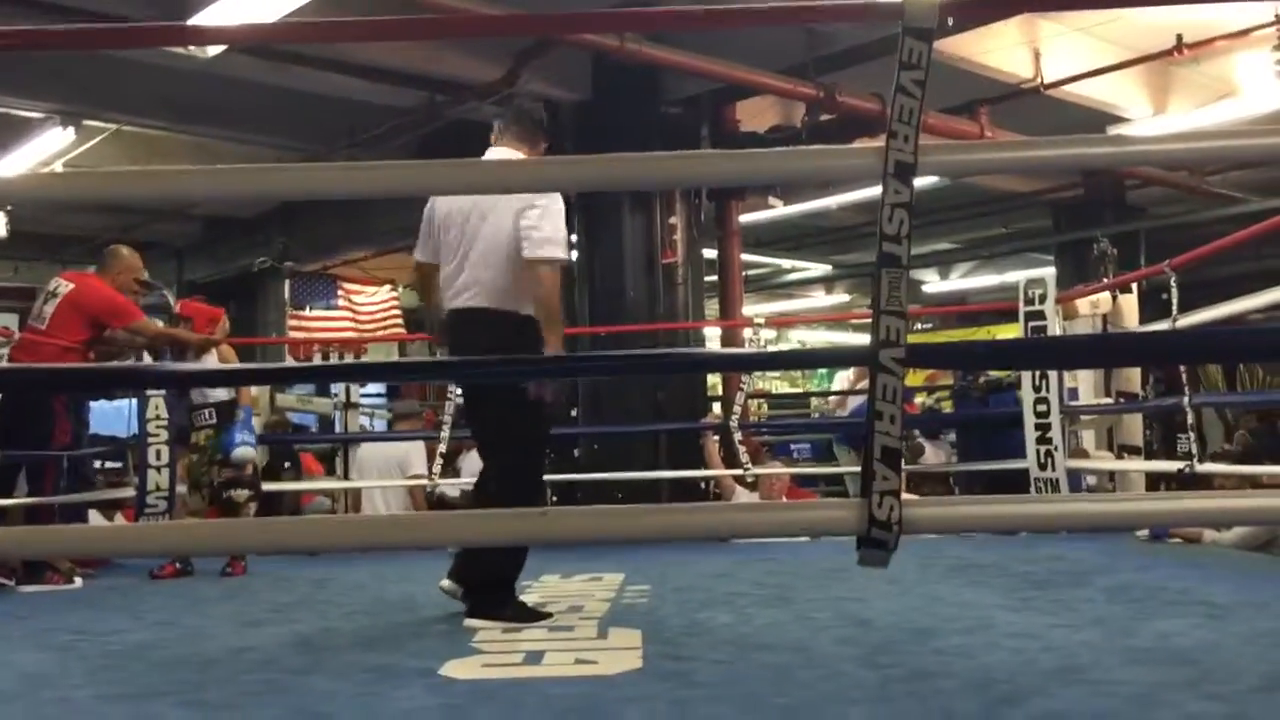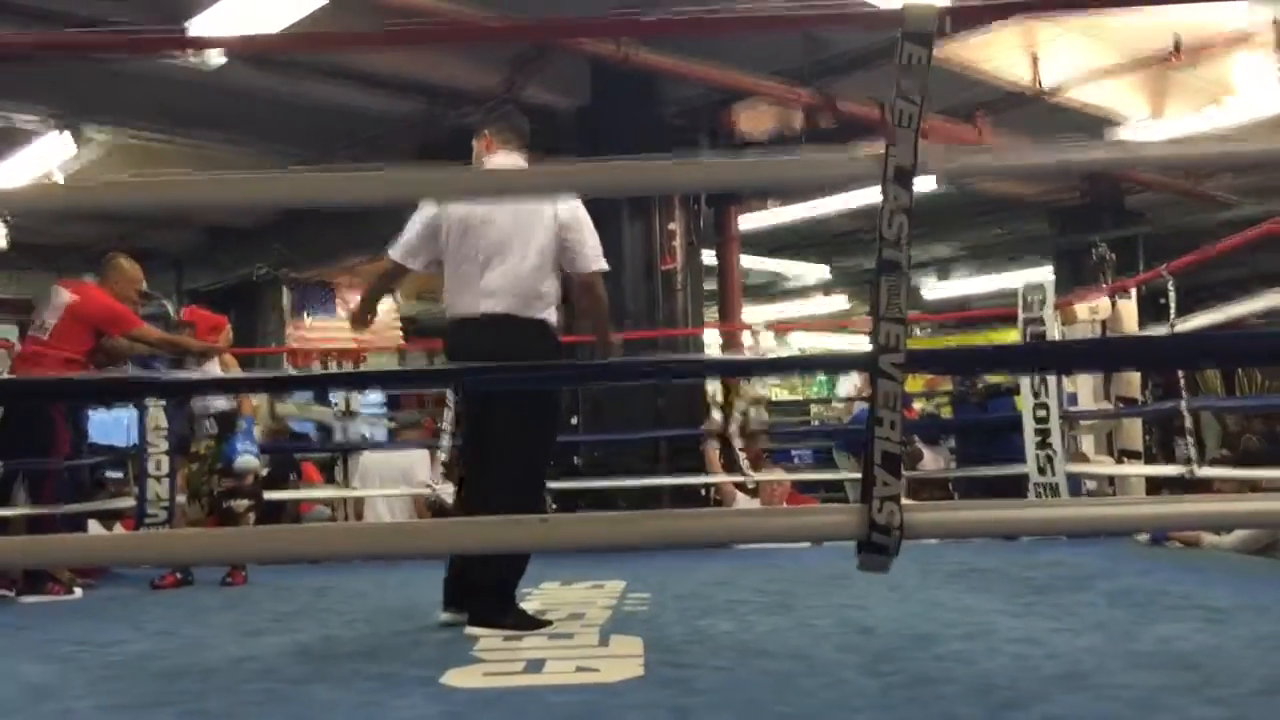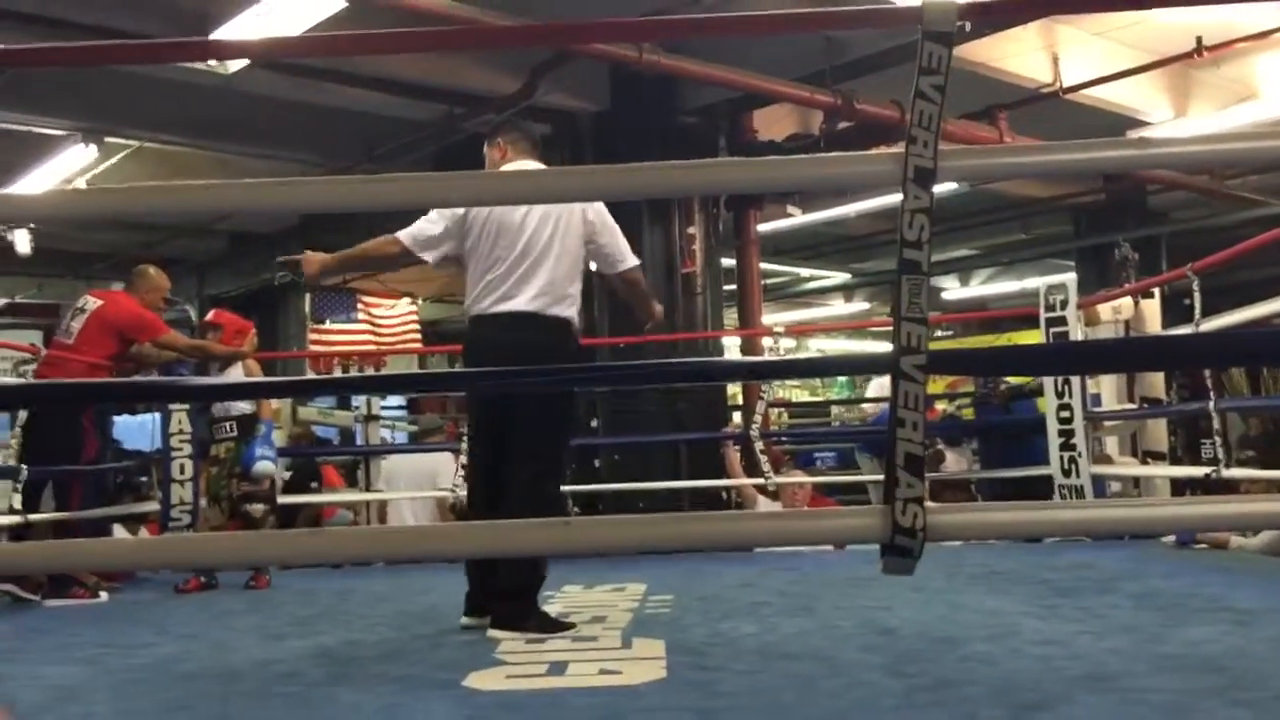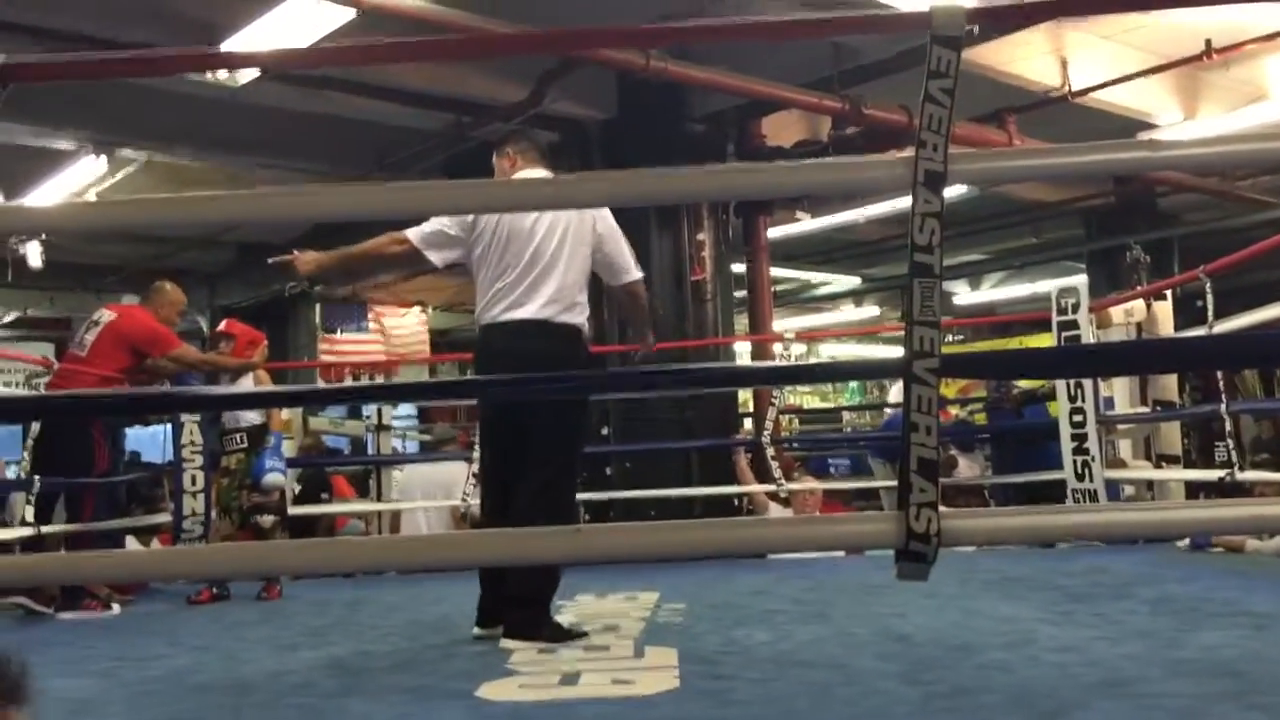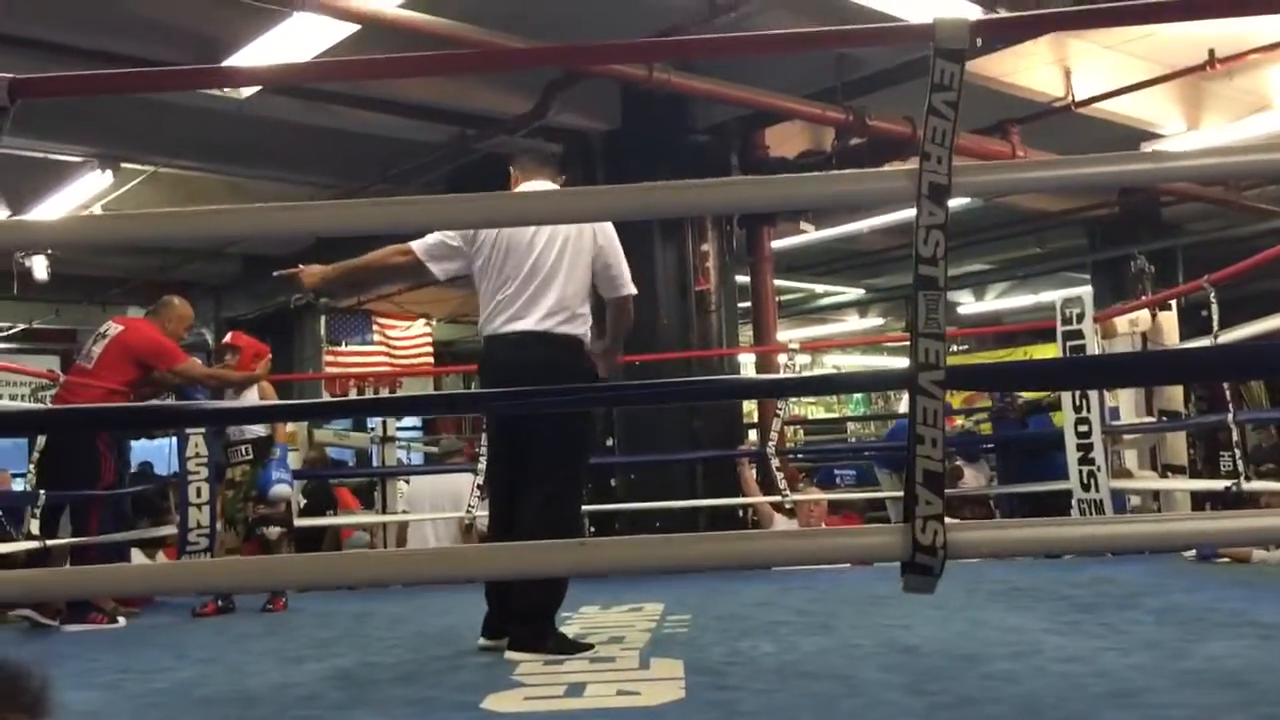
dt=0.2s
person 1, frame 1
right shoulder: (537, 187)
left elbow: (423, 266)
right elbow: (544, 265)
left wrist: (439, 317)
right wrist: (553, 340)
left hip: (465, 330)
right hip: (508, 335)
left knee: (502, 459)
right knee: (518, 465)
left ankle: (471, 571)
right ankle: (489, 597)
person 1, frame 2
left shoulder: (451, 195)
right shoulder: (556, 195)
left elbow: (397, 265)
right elbow: (588, 278)
left wrist: (365, 307)
right wrist: (605, 336)
left hip: (468, 339)
right hip: (525, 341)
left knee: (477, 468)
right knee: (520, 473)
left ankle: (463, 592)
right ankle: (492, 604)
person 1, frame 3
right shoulder: (578, 198)
left elbow: (399, 247)
right elbow: (626, 272)
left wrist: (328, 264)
right wrist: (650, 309)
left hip: (488, 340)
right hip: (547, 341)
left knee: (488, 470)
right knee: (537, 473)
left ankle: (482, 598)
right ankle: (515, 608)
person 1, frame 4
left shoulder: (482, 207)
right shoulder: (587, 207)
left elbow: (400, 248)
right elbow: (629, 284)
left wrist: (322, 263)
right wrist: (643, 333)
left hip: (500, 349)
right hip: (558, 349)
left knee: (501, 478)
right knee: (549, 482)
left ankle: (495, 609)
right ankle: (528, 616)
person 1, frame 5
right shoulder: (589, 218)
left elbow: (402, 258)
right elbow: (622, 299)
left wrist: (327, 275)
right wrist: (610, 347)
left hip: (503, 360)
right hip: (562, 360)
left knee: (507, 490)
right knee: (554, 493)
left ankle: (501, 619)
right ankle: (532, 628)
person 2, frame 1
left shoulder: (66, 281)
right shoulder: (104, 296)
right elbow: (159, 335)
left wrist: (139, 339)
right wrist: (207, 340)
right hip: (49, 385)
right knee: (46, 473)
right ankle: (35, 568)
person 2, frame 2
left shoulder: (66, 291)
right shoulder: (105, 307)
right elbow: (163, 341)
left wrist: (144, 351)
right wrist: (212, 348)
right hip: (49, 395)
right knee: (48, 485)
right ankle: (37, 578)
person 2, frame 3
left shoulder: (95, 299)
right shoulder: (132, 313)
right elbow: (190, 347)
left wrist: (171, 356)
right wrist: (238, 352)
right hip: (73, 400)
left knee: (34, 482)
right knee: (75, 489)
right ankle: (61, 583)
person 2, frame 4
left shoulder: (111, 313)
right shoulder: (145, 326)
right elbow: (201, 362)
left wrist: (174, 369)
right wrist: (250, 363)
right hip: (86, 413)
left knee: (46, 494)
right knee: (88, 501)
right ankle: (75, 595)
person 2, frame 5
left shoulder: (119, 326)
right shoulder: (151, 339)
right elbow: (206, 377)
left wrist: (179, 380)
right wrist: (254, 375)
right hip: (91, 426)
left knee: (53, 507)
right knee: (94, 514)
right ankle: (81, 609)
person 3, frame 1
left shoulder: (222, 351)
right shoulder: (188, 356)
left elbow: (244, 388)
left wrist: (243, 425)
left hip: (227, 428)
right hip: (200, 433)
left knee: (236, 496)
right knee: (193, 494)
left ankle: (238, 556)
right ankle: (182, 558)
person 3, frame 2
left shoulder: (224, 360)
right shoulder: (190, 365)
left elbow: (245, 398)
left wrist: (245, 434)
left hip: (228, 437)
right hip: (201, 441)
left knee: (236, 505)
right knee: (192, 503)
left ankle: (238, 566)
right ankle: (182, 568)
person 3, frame 3
left shoulder: (248, 364)
right shoulder: (212, 368)
left elbow: (265, 403)
left wrist: (263, 439)
left hip: (247, 440)
right hip: (220, 444)
left knee: (255, 508)
right knee: (213, 508)
left ankle: (261, 570)
right ankle: (206, 572)
person 3, frame 4
left shoulder: (258, 375)
right shoulder: (223, 379)
left elbow: (275, 414)
left wrist: (273, 450)
left hip: (257, 452)
right hip: (230, 455)
left knee: (266, 519)
right knee: (224, 519)
left ankle: (273, 581)
right ankle: (218, 583)
person 3, frame 5
left shoulder: (262, 387)
right shoulder: (227, 391)
left elbow: (279, 425)
left wrist: (279, 462)
left hip: (262, 464)
right hip: (235, 467)
left knee: (272, 531)
right knee: (229, 531)
left ankle: (278, 593)
right ankle: (223, 596)
